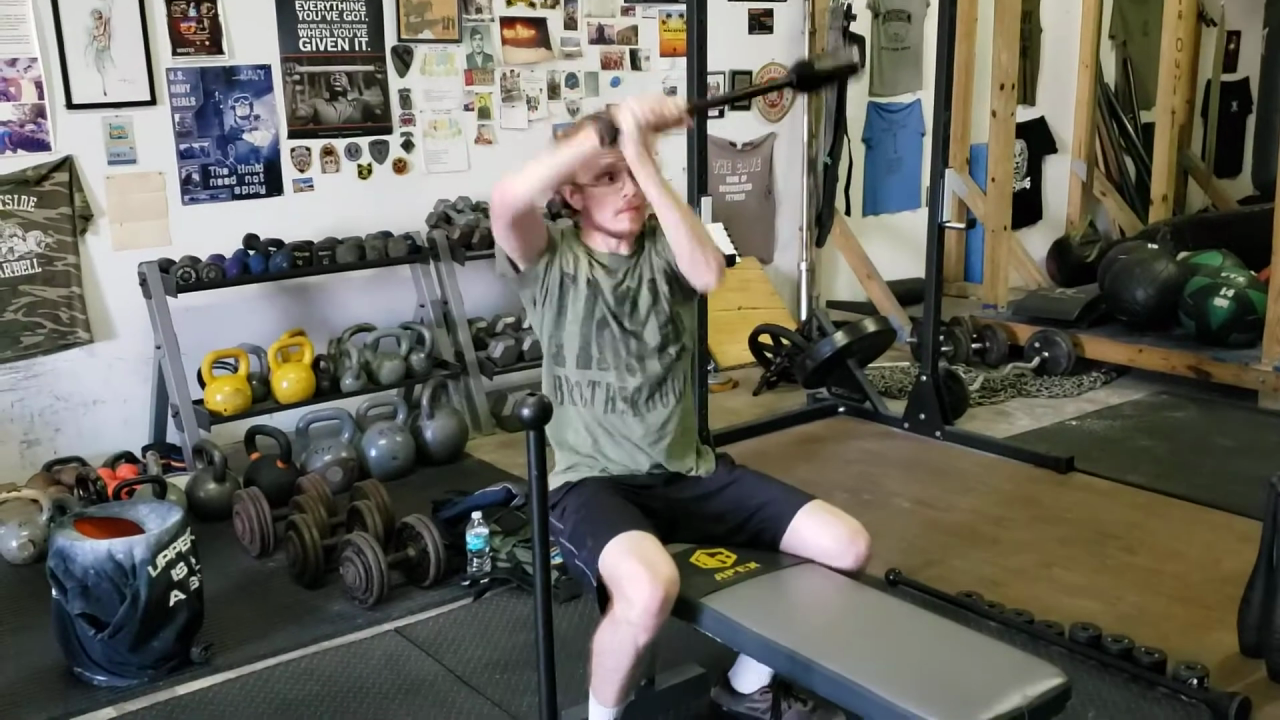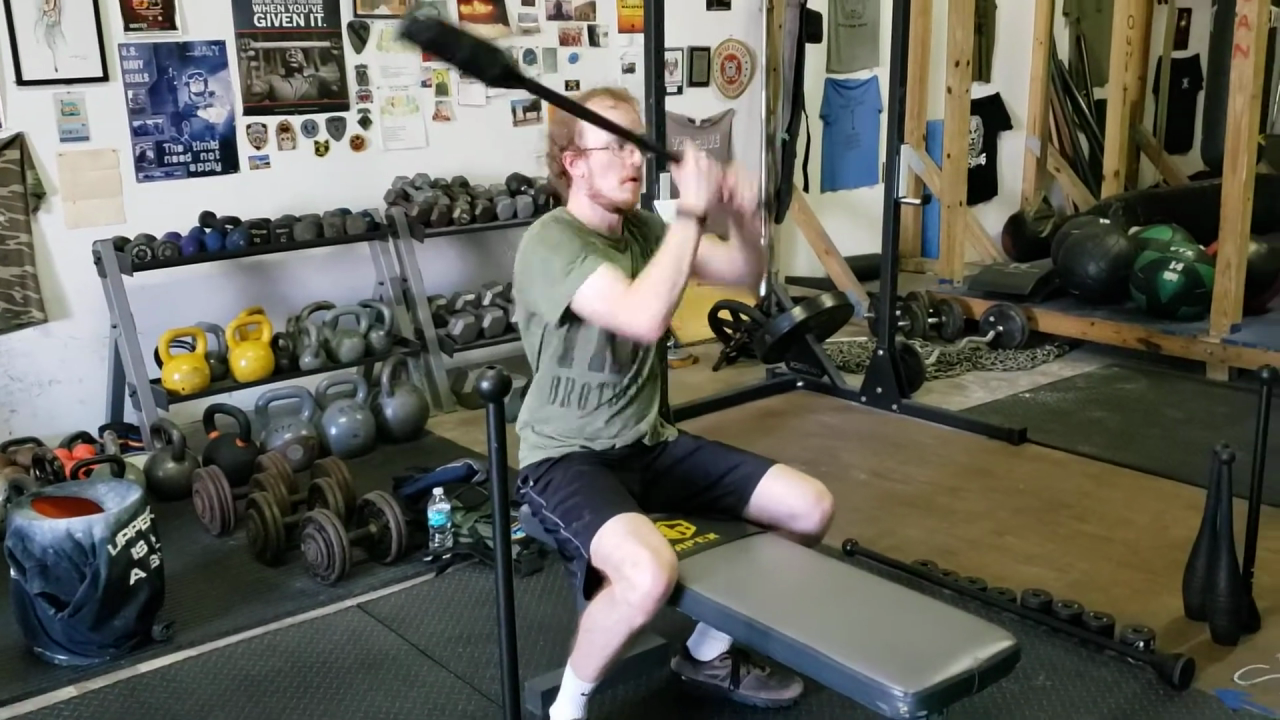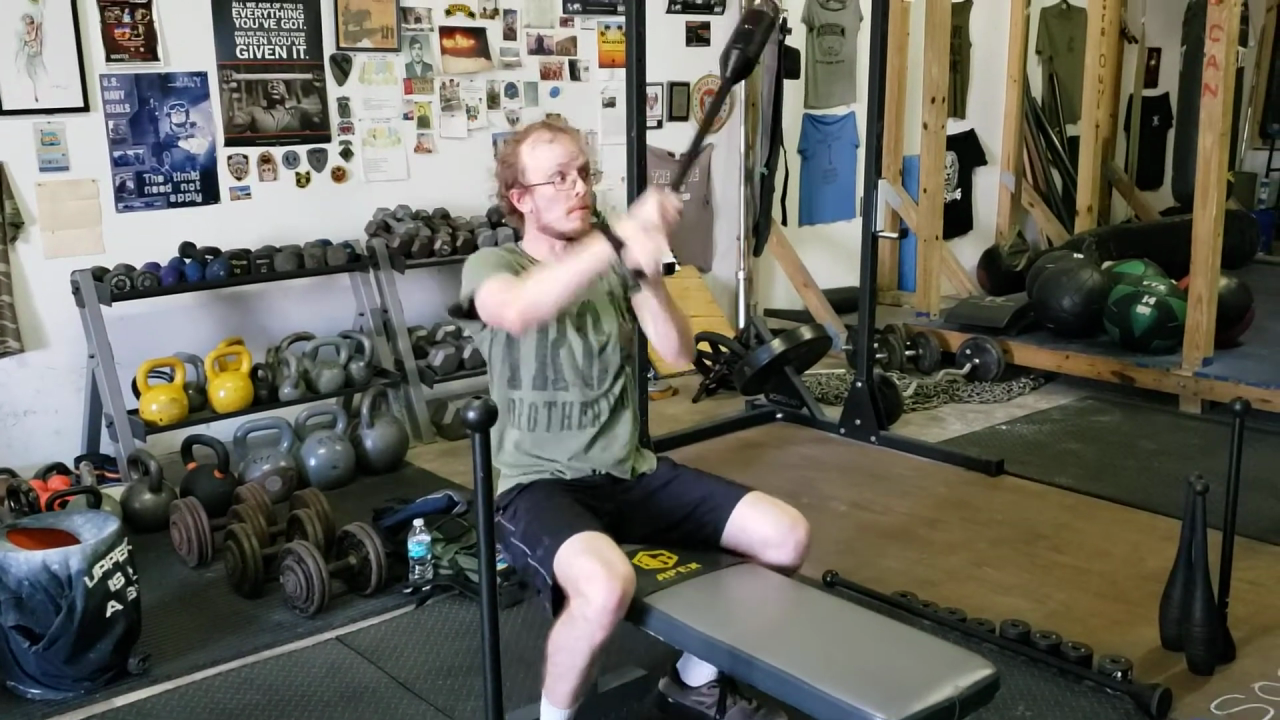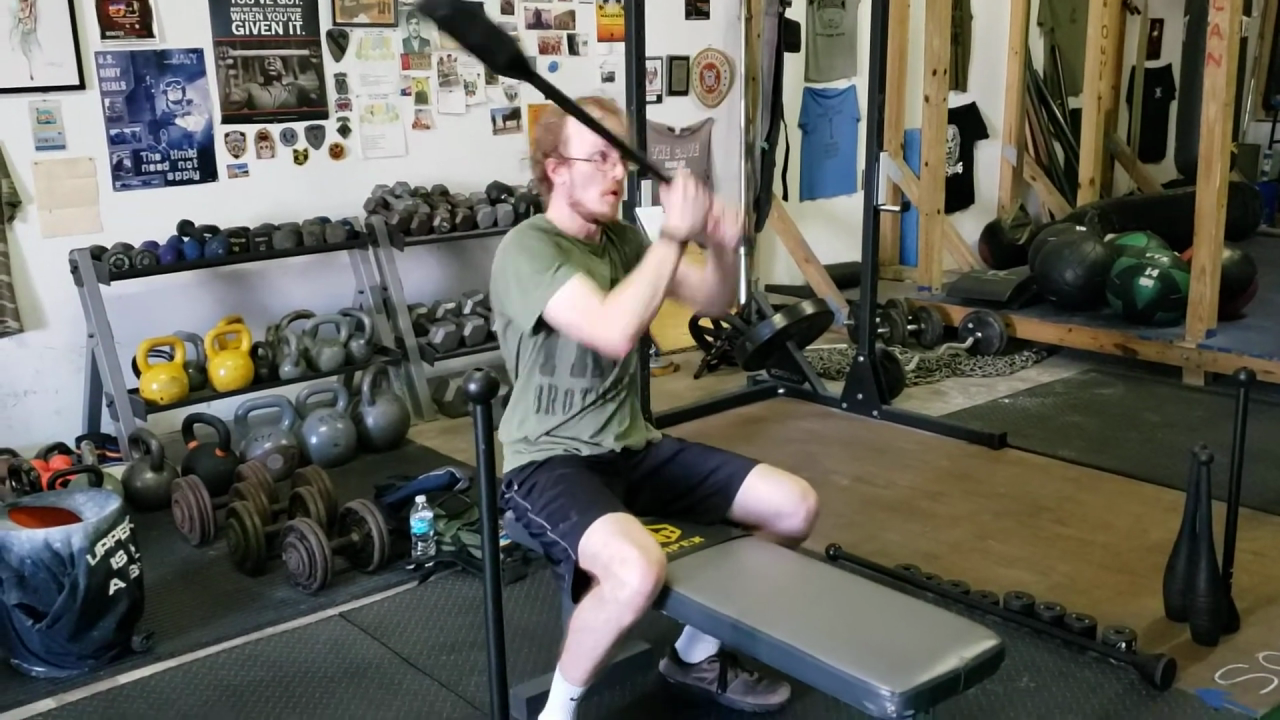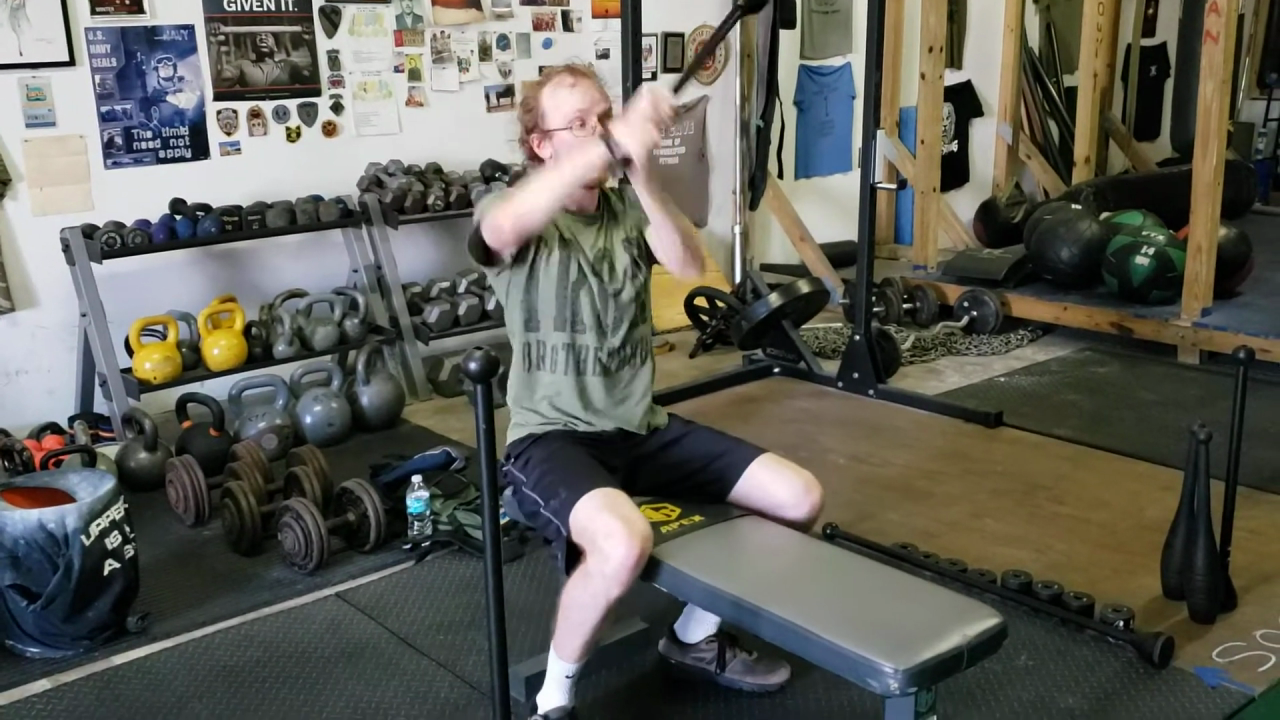
dt=1s
person 1, frame 1
left shoulder: (661, 249)
right shoulder: (548, 255)
left elbow: (706, 274)
right elbow: (507, 200)
left wrist: (643, 151)
right wrist: (613, 128)
left hip: (688, 470)
right hip: (594, 481)
left knee: (848, 547)
right knee: (648, 589)
person 1, frame 2
left shoulder: (637, 223)
right shoulder: (550, 243)
left elbow: (744, 277)
right elbow: (644, 318)
left wrist: (743, 220)
right wrist: (688, 213)
left hip: (649, 446)
right hip: (566, 460)
left knee: (810, 506)
right knee: (648, 572)
left ankle: (708, 652)
person 1, frame 3
left shoulder: (614, 266)
right shoulder: (493, 268)
left elbow: (675, 351)
right elbow: (518, 312)
left wrist: (648, 264)
right wrist: (614, 241)
left hip: (630, 473)
right hip: (540, 486)
left knee: (787, 536)
right knee: (604, 587)
person 1, frame 4
left shoulder: (622, 236)
right shoulder: (527, 250)
left elbow: (716, 303)
right elbow: (613, 334)
left wrist: (720, 249)
right wrist: (672, 238)
left hip: (633, 447)
right hip: (549, 463)
left knee: (794, 505)
right knee: (636, 570)
left ankle: (697, 654)
person 1, frame 5
left shoulder: (626, 208)
right shoulder: (513, 213)
left elbow: (686, 263)
right elbow: (507, 224)
left wrist: (639, 169)
right wrist: (615, 146)
left hip: (641, 427)
right hip: (552, 438)
left knee: (799, 496)
right knee: (621, 543)
left ankle: (696, 635)
